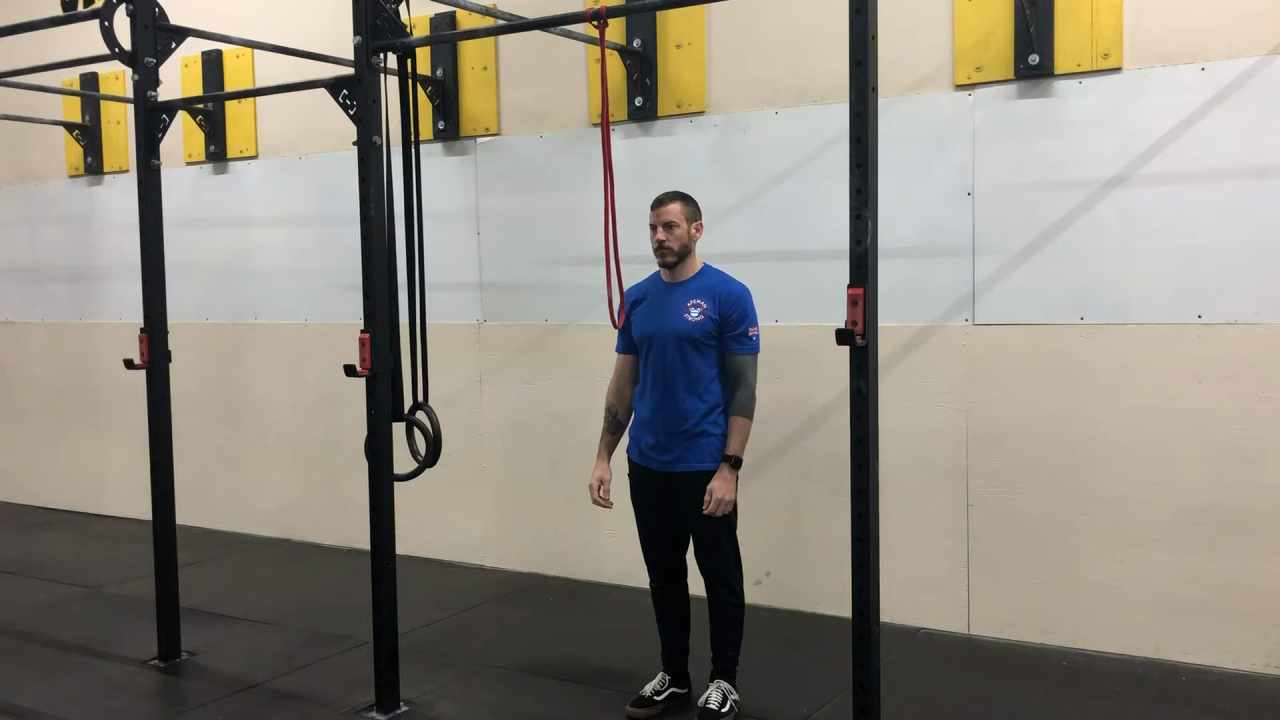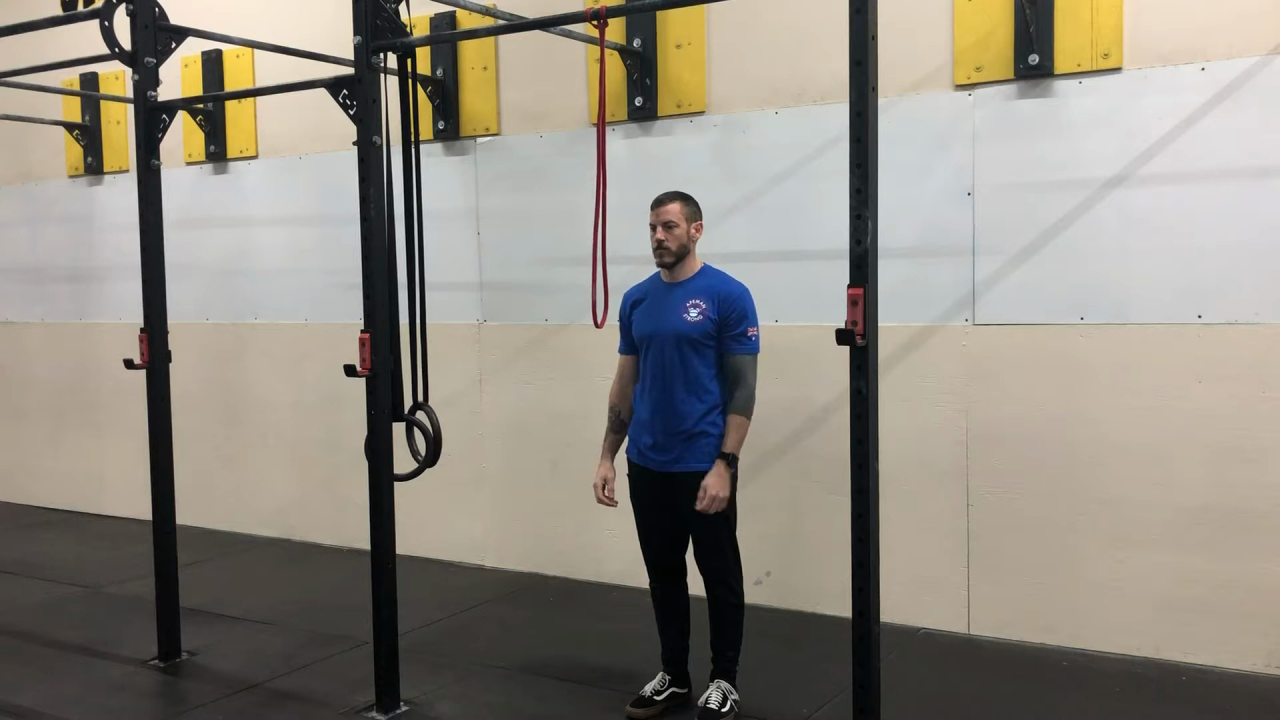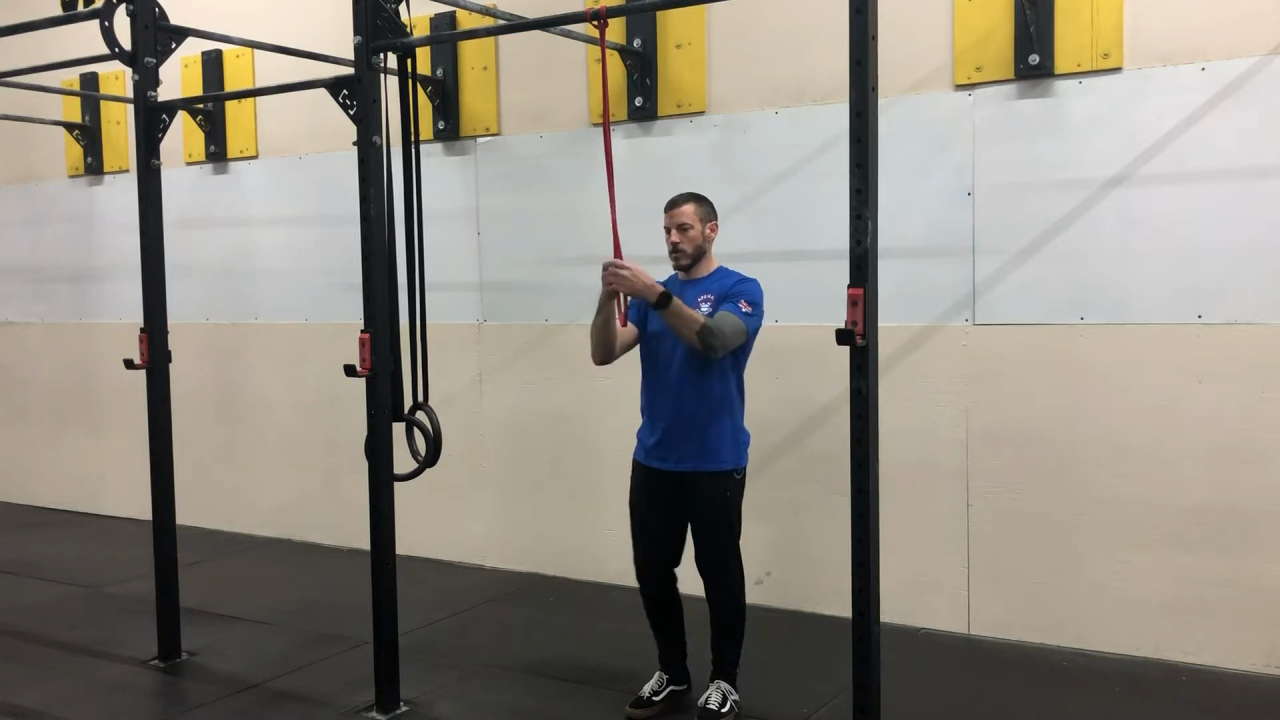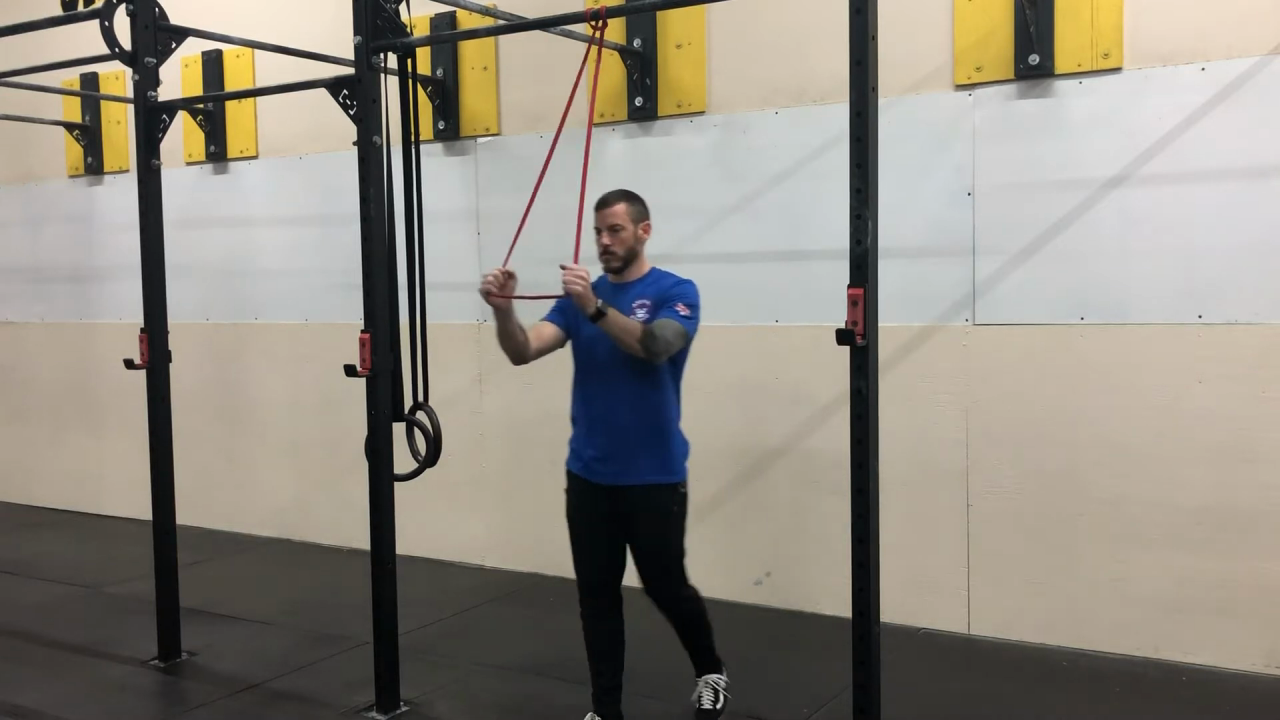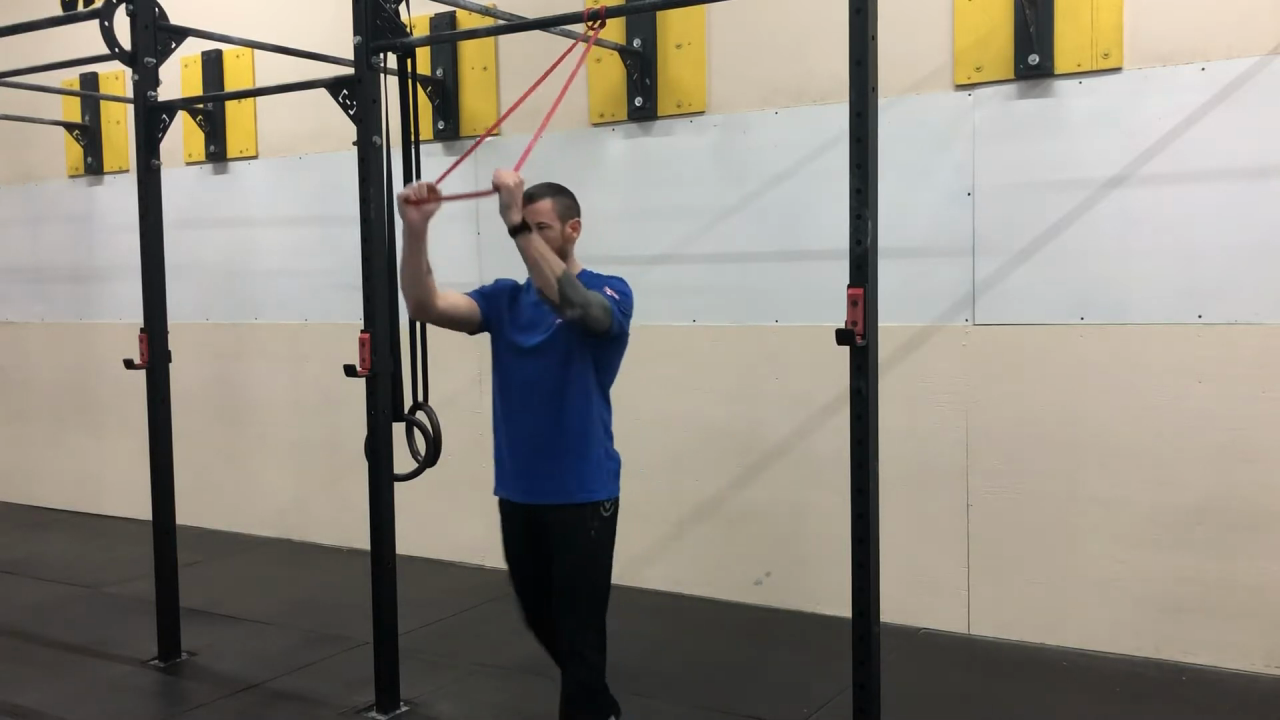
dt=0.7s
person 1, frame 1
left shoulder: (727, 295)
right shoulder: (637, 299)
left elbow: (743, 388)
right elbow: (623, 385)
left wrist: (729, 467)
right wrist: (603, 456)
left hip: (704, 466)
right hip: (648, 464)
left knee: (720, 576)
right knee: (664, 575)
right ankle: (673, 676)
person 1, frame 2
left shoulder: (727, 295)
right shoulder: (636, 300)
left elbow: (742, 389)
right elbow: (625, 384)
left wrist: (722, 466)
right wrist: (608, 455)
left hip: (703, 468)
right hip: (648, 465)
left knee: (719, 576)
right knee: (663, 575)
right ankle: (673, 676)
person 1, frame 3
left shoulder: (740, 290)
right shoulder: (651, 296)
left elbow: (714, 340)
right elbow: (603, 355)
left wrist: (656, 294)
right wrist: (609, 298)
left hip: (714, 463)
right hip: (653, 459)
left knee: (719, 576)
right knee: (652, 572)
right ankle: (672, 673)
person 1, frame 4
left shoulder: (675, 292)
right shoulder: (580, 297)
left elbow: (654, 347)
right elbow: (523, 351)
left wrist: (594, 308)
right wrist: (503, 309)
left hip: (653, 475)
right hip: (588, 474)
left knee: (665, 586)
right knee: (596, 595)
left ankle: (710, 672)
person 1, frame 5
left shoulder: (609, 292)
right shoulder: (504, 299)
left elbow: (575, 304)
right elbow: (428, 307)
left wrist: (516, 226)
right wrist: (415, 232)
left hip: (583, 495)
right hip: (518, 494)
left knee: (578, 634)
right knee: (545, 624)
